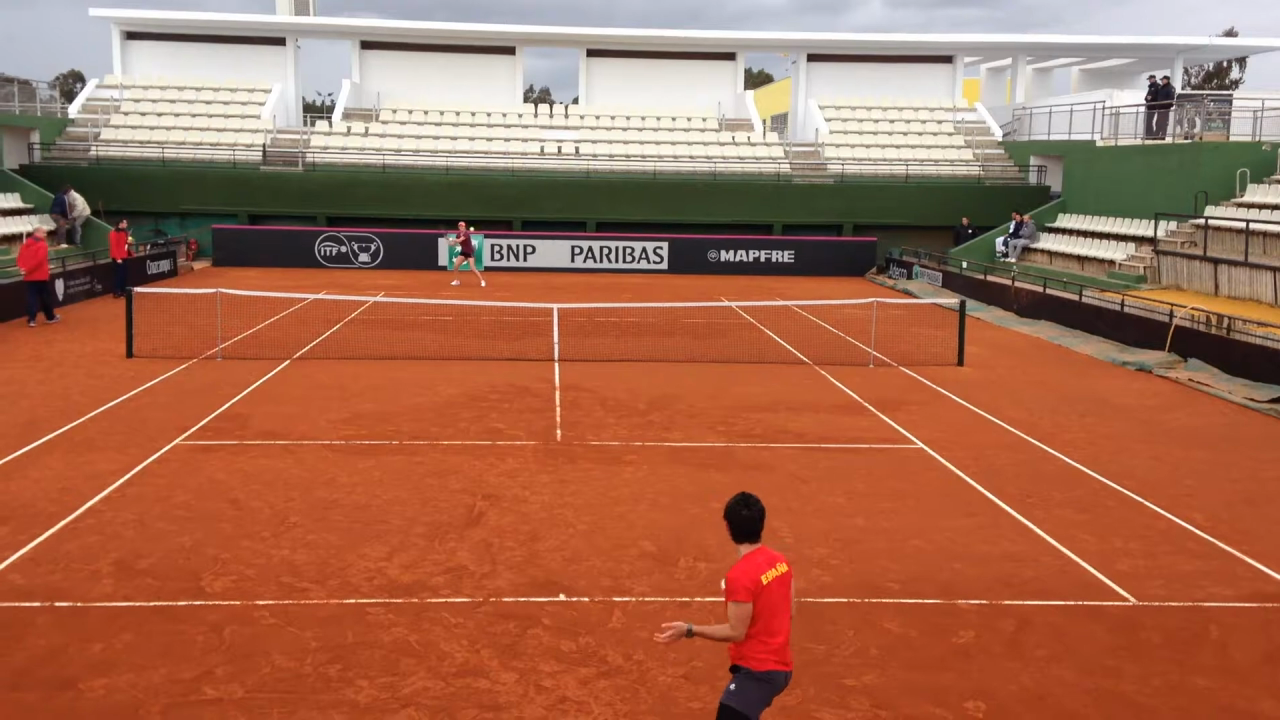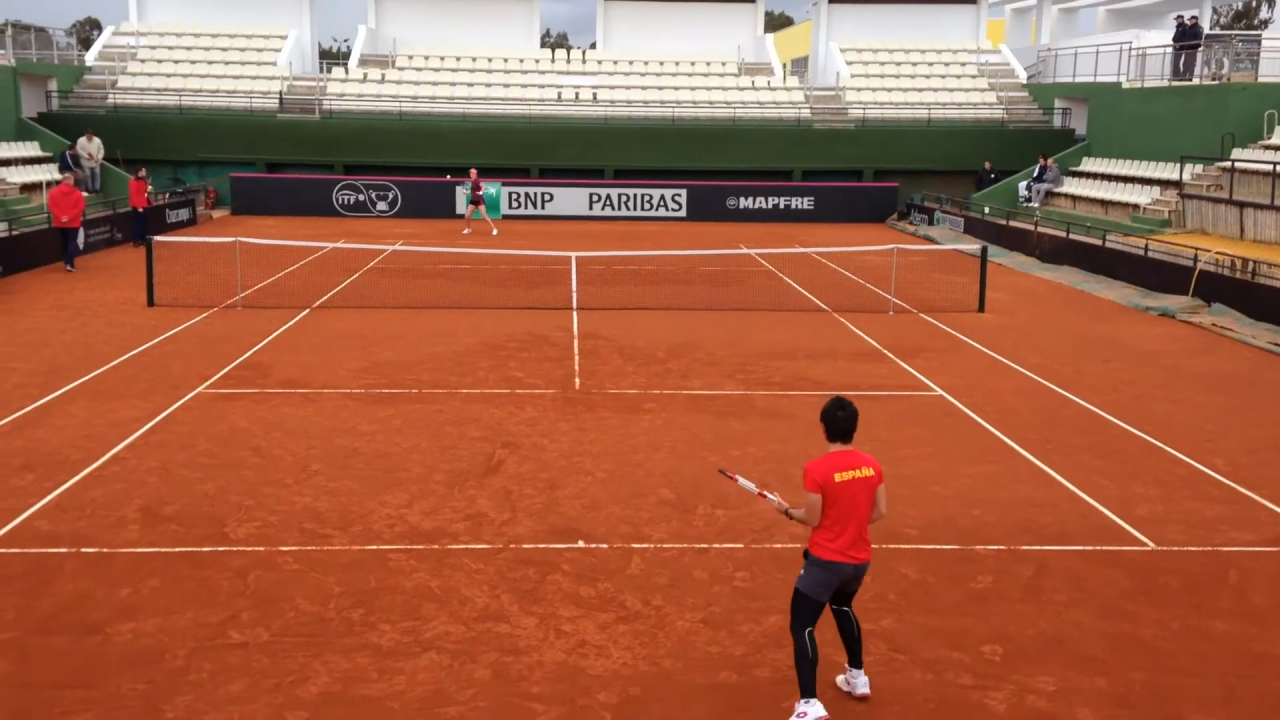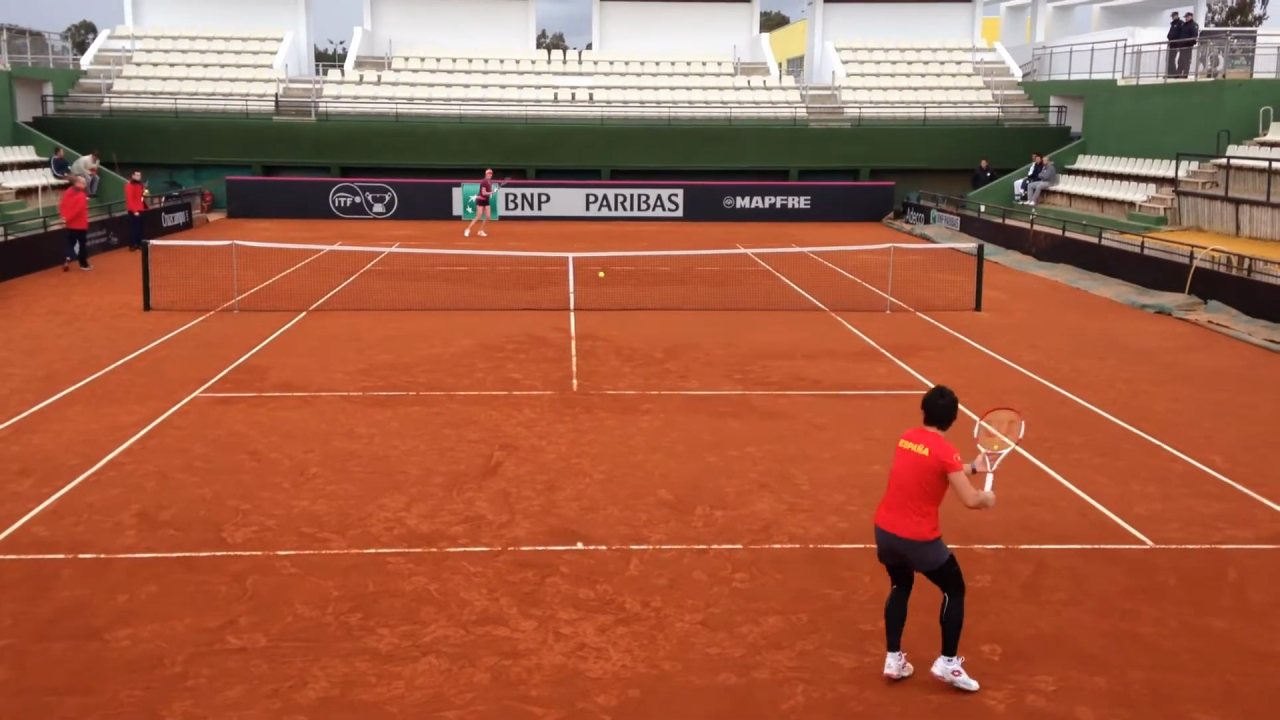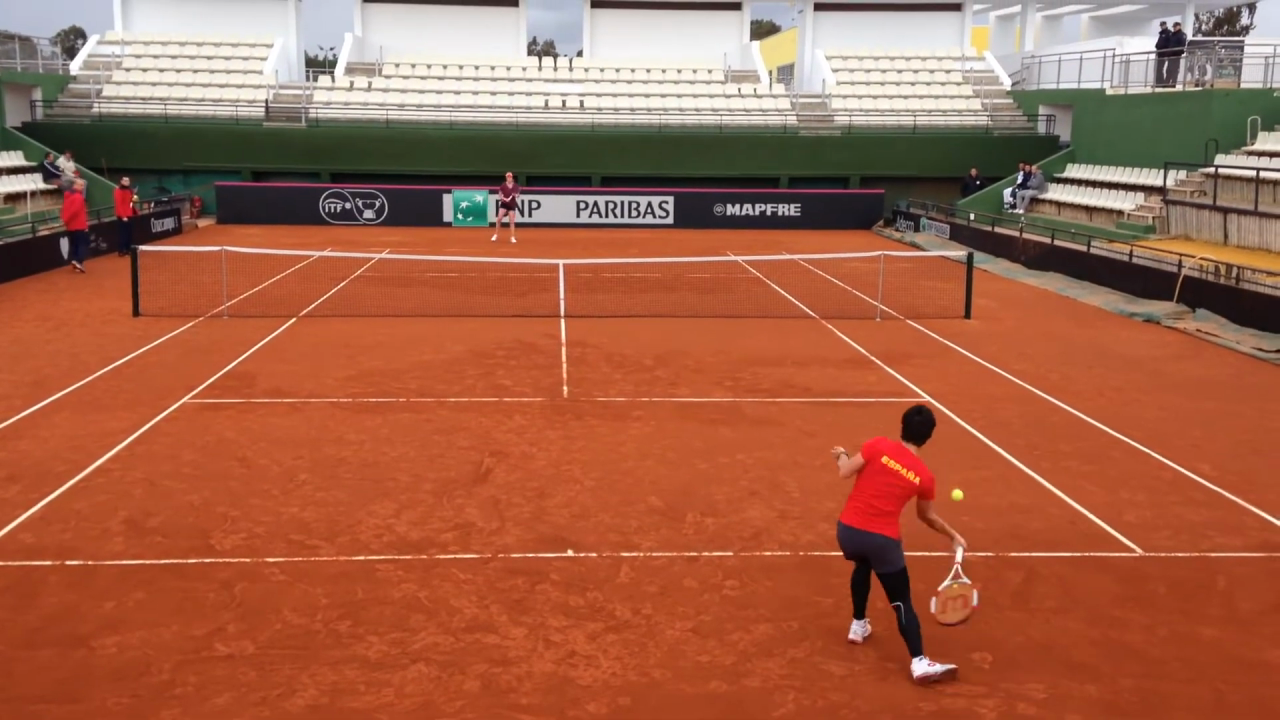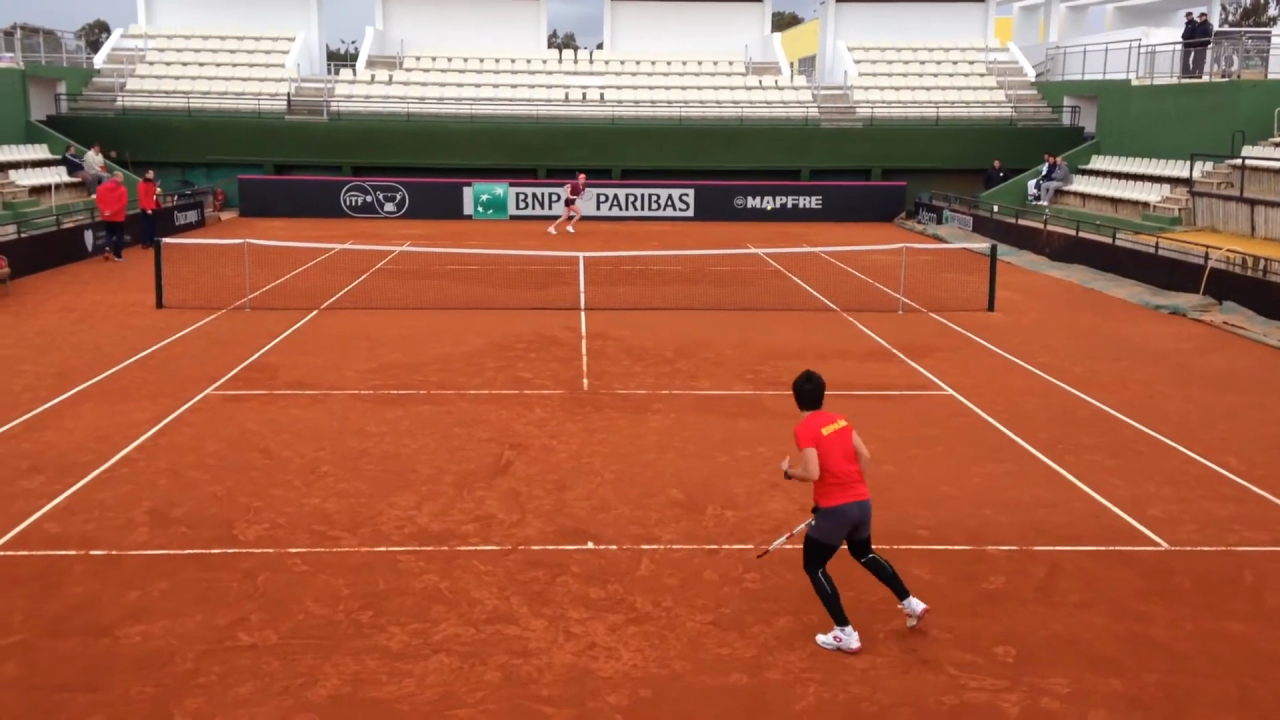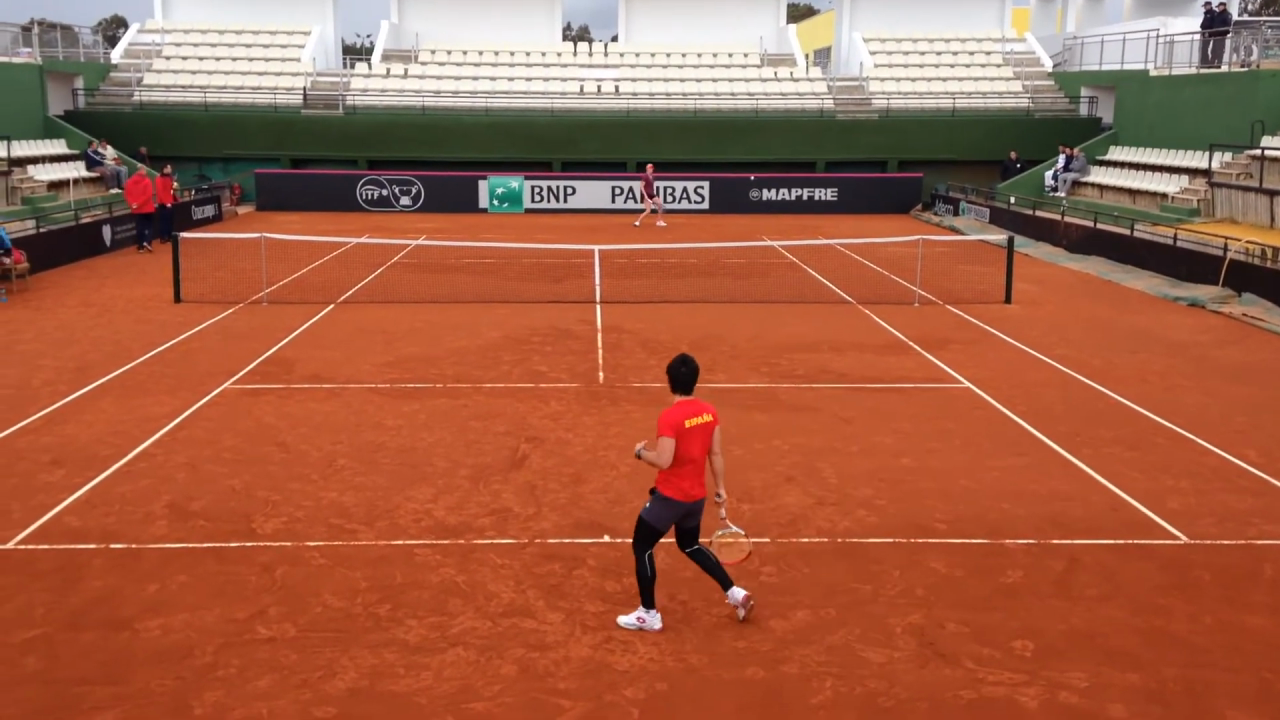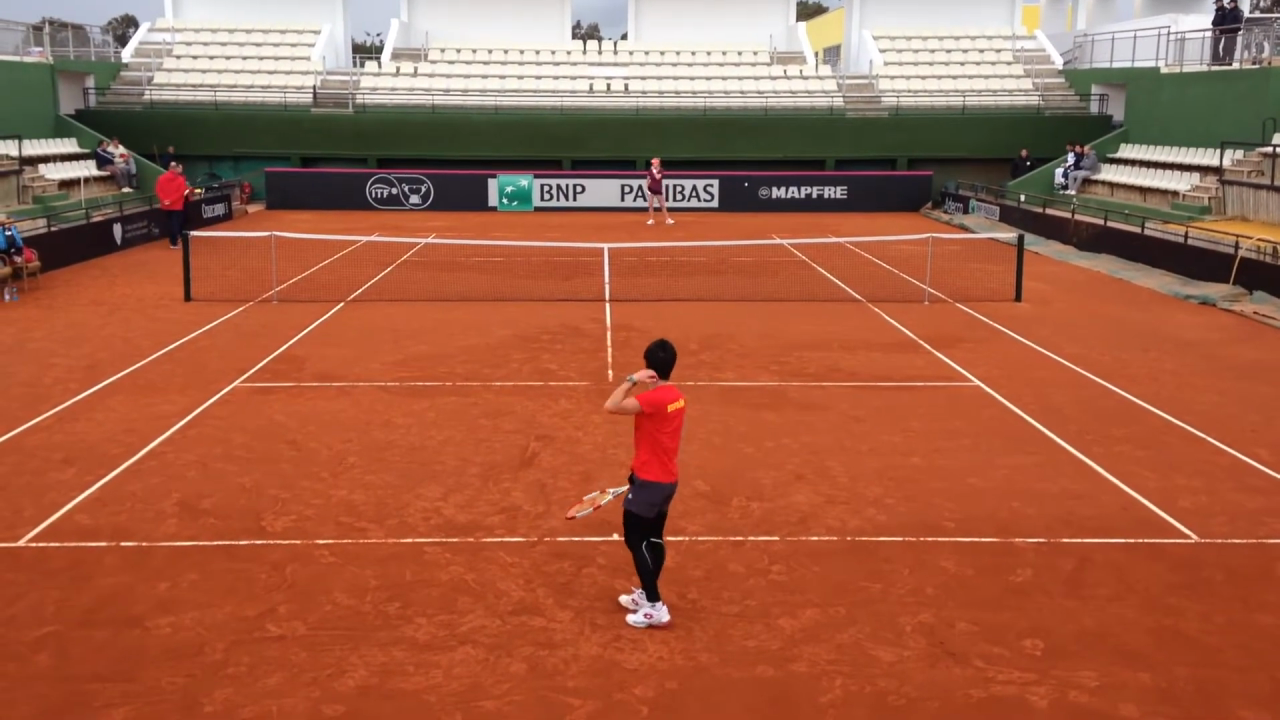
dt=0.7s
person 1, frame 1
left shoulder: (739, 576)
right shoulder: (780, 560)
left elbow: (736, 633)
left wrist: (688, 630)
left hip: (757, 673)
right hip: (780, 669)
person 1, frame 2
left shoulder: (816, 469)
right shoulder: (872, 465)
left elbow: (811, 520)
right elbow: (879, 512)
left wrist: (787, 511)
left hip: (825, 560)
right hip: (859, 559)
left knee: (802, 626)
right knee: (842, 606)
right ankle: (857, 676)
person 1, frame 3
left shoulder: (906, 438)
right shoulder: (945, 451)
right elbow: (970, 499)
left wrist: (970, 468)
right wrist: (988, 498)
left hip: (884, 530)
right hip: (920, 538)
left knee: (900, 587)
right knee: (954, 591)
left ankle: (893, 658)
right ankle: (948, 663)
person 1, frame 4
left shoulder: (879, 445)
right shoulder: (924, 476)
left elbow: (844, 472)
right elbow: (927, 517)
left wrist: (842, 455)
right wrist: (952, 535)
left hip: (847, 530)
right hip: (883, 538)
left knee: (862, 567)
right knee: (900, 601)
left ankle: (858, 625)
right ankle: (920, 662)
person 1, frame 5
left shoulder: (804, 429)
right shoulder: (839, 420)
left elbow: (813, 474)
right elbow: (865, 456)
left wrist: (788, 471)
left hip: (834, 509)
right hip: (862, 502)
left knee: (814, 567)
right knee: (865, 555)
left ankle: (845, 634)
right ankle: (911, 603)
person 1, frame 6
left shoulder: (670, 416)
right shoulder: (709, 412)
left elbow: (664, 462)
right elbow: (716, 454)
left wrist: (640, 453)
right wrist: (720, 487)
left hip: (669, 497)
right hip: (695, 497)
left knee: (642, 547)
right knee: (692, 547)
left ankle: (648, 614)
right ankle: (734, 593)
person 1, frame 7
left shoulder: (652, 398)
right shoulder: (676, 396)
left elbow: (611, 406)
left wrist: (632, 379)
left hip: (649, 481)
right hip: (668, 479)
left knee: (636, 541)
right knee: (654, 539)
left ankle: (655, 608)
right ankle: (646, 596)
